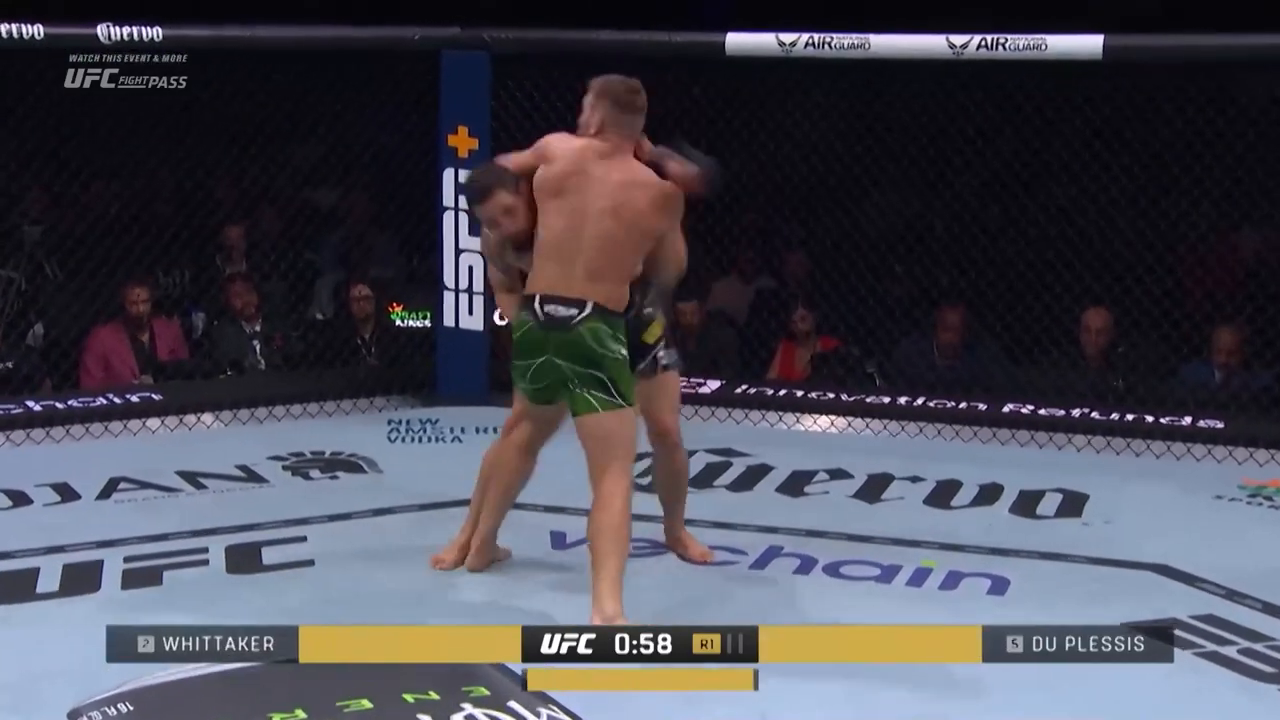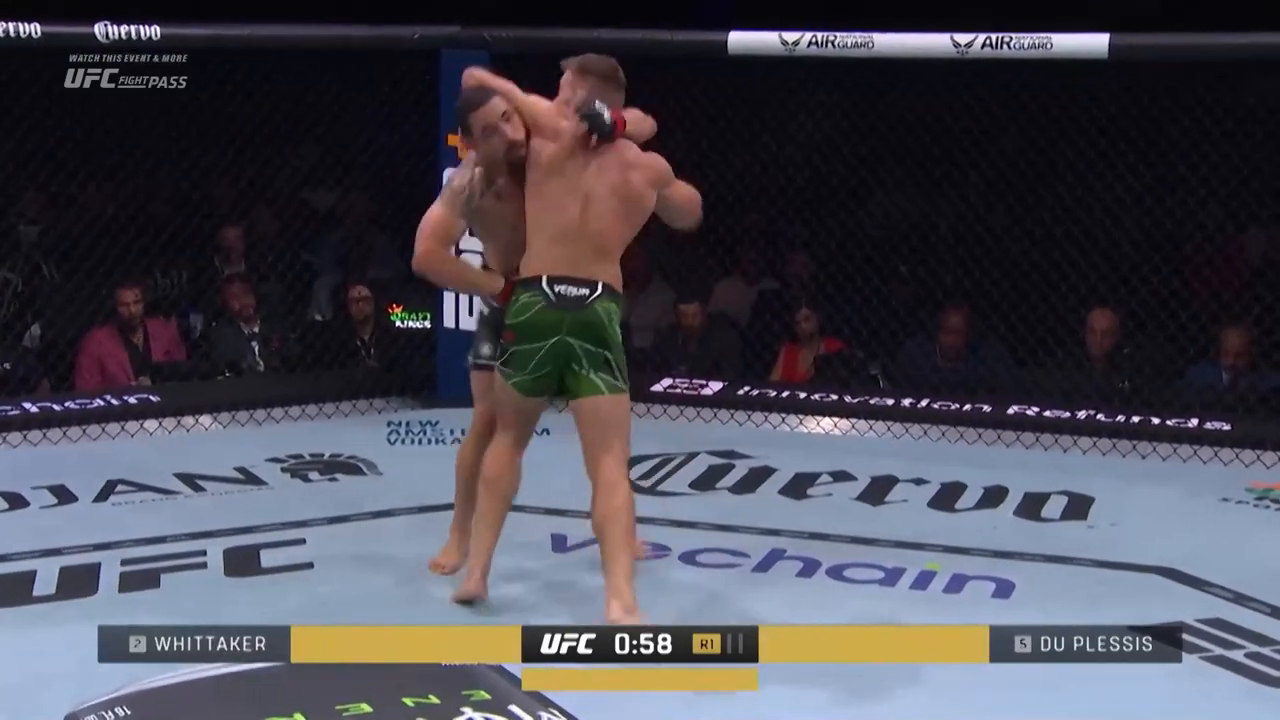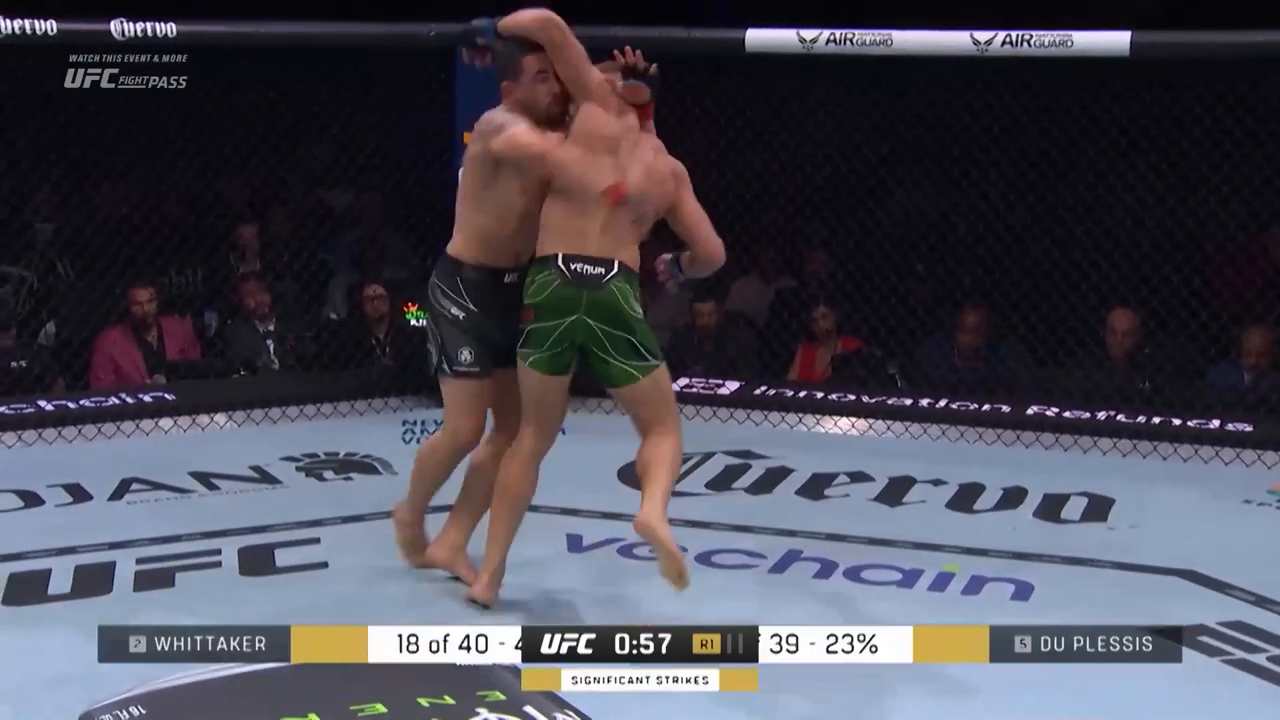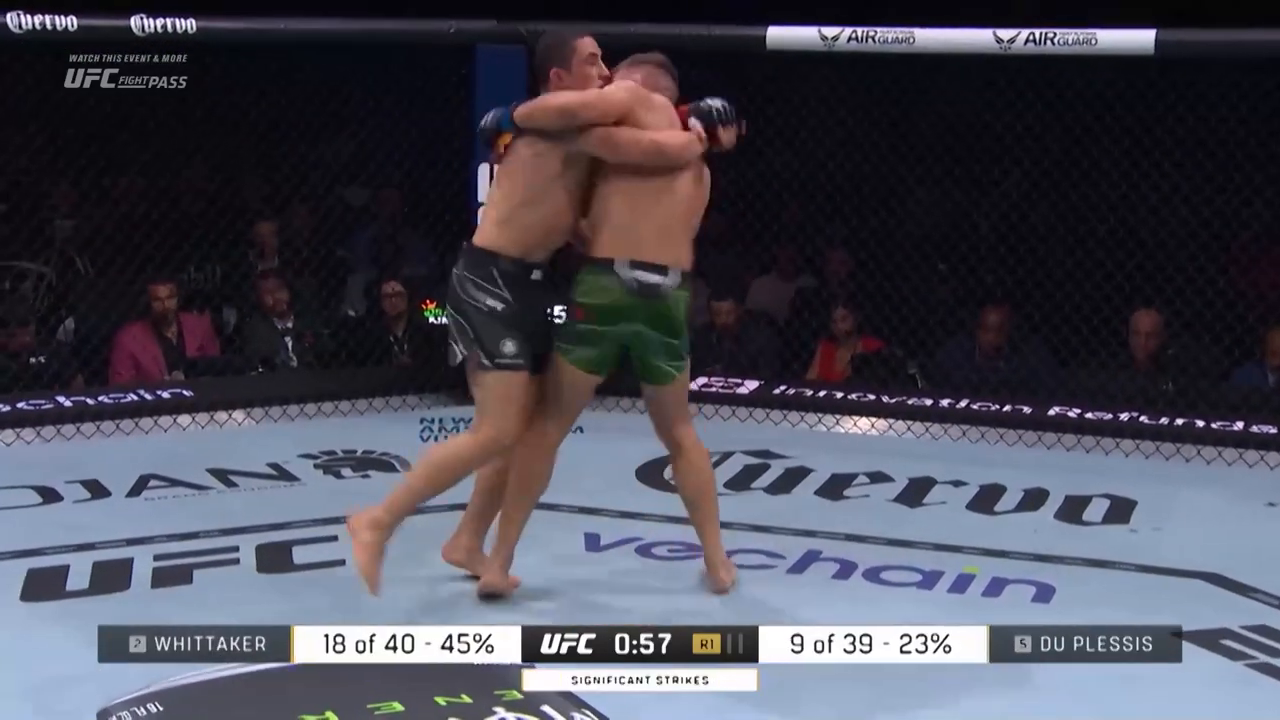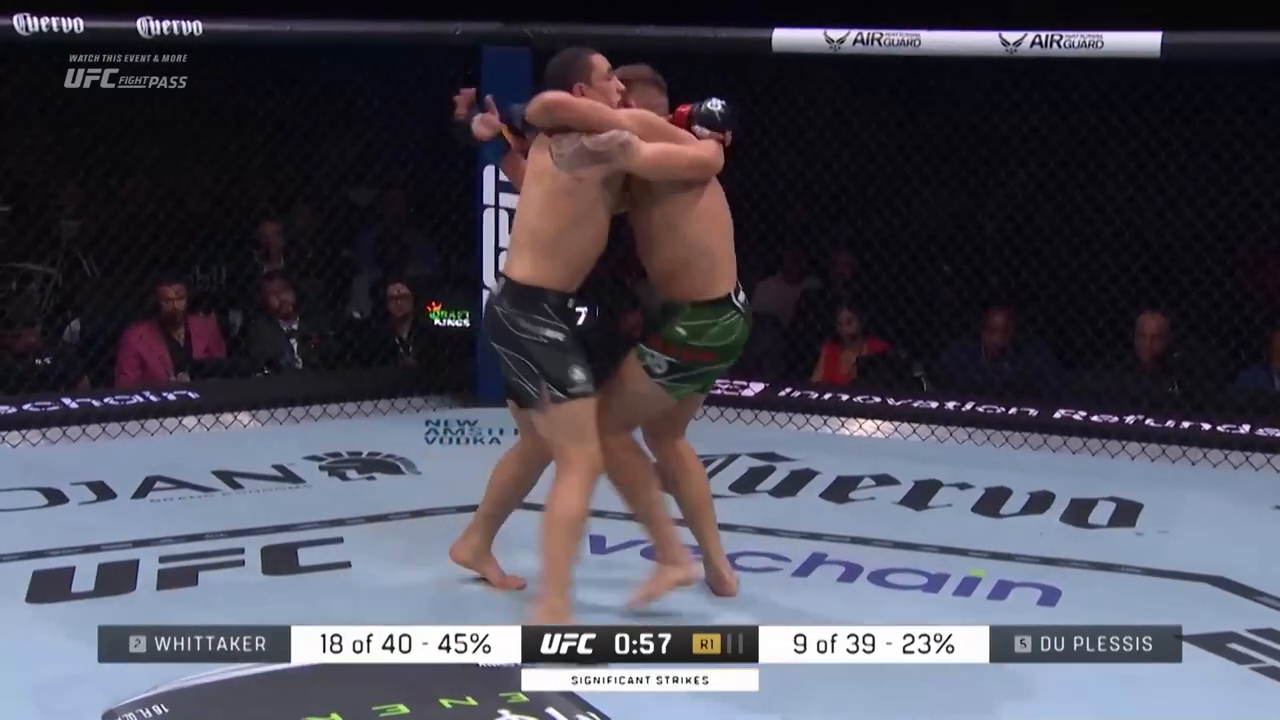
dt=0.2s
person 1, frame 1
left shoulder: (558, 150)
right shoulder: (662, 189)
left elbow: (506, 165)
right elbow: (667, 275)
left hip: (534, 322)
right hip: (595, 334)
left knee: (534, 425)
right knee: (612, 480)
right ankle: (606, 612)
person 1, frame 2
left shoulder: (553, 126)
right shoulder: (650, 170)
left elbow: (474, 79)
right elbow: (689, 212)
left hip: (532, 306)
right hip: (596, 315)
left knee: (508, 435)
right knee: (609, 466)
left ankle: (475, 572)
right ankle: (619, 604)
person 1, frame 3
left shoulder: (600, 108)
right shoulder: (670, 169)
left elbow: (548, 25)
right elbow: (711, 256)
left wrist: (497, 28)
right wrist: (675, 266)
left hip: (552, 288)
right hip: (615, 298)
left knee: (533, 433)
right knee: (662, 427)
left ankle: (486, 574)
right ankle: (653, 512)
person 1, frame 4
left shoulder: (646, 108)
left hip: (609, 292)
right hip: (669, 299)
left knee: (547, 427)
right knee: (678, 431)
left ankle: (498, 565)
right ankle: (717, 561)
person 1, frame 5
left shoulder: (654, 132)
right shoulder: (658, 149)
left elbow: (550, 105)
left wrist: (527, 117)
left hip: (694, 326)
right hip: (711, 314)
left knee: (608, 426)
right knee: (664, 435)
right ankle: (717, 563)
person 2, frame 1
right shoulder: (496, 237)
right elbow: (507, 294)
left wrist: (671, 167)
left hip: (632, 314)
left knee: (666, 434)
right knee: (523, 427)
left ankle: (676, 528)
right ankle: (471, 534)
person 2, frame 2
right shoulder: (469, 180)
left elbow: (643, 125)
right elbow: (426, 257)
right wrist: (494, 289)
right knee: (487, 419)
right ankle: (459, 533)
person 2, frame 3
left shoulder: (554, 124)
right shoulder: (500, 125)
right elbow: (536, 150)
left hip: (515, 286)
right hip: (466, 288)
left knee: (515, 422)
right knee: (465, 429)
left ankle: (453, 537)
right ankle: (411, 517)
person 2, frame 4
left shoulder: (554, 123)
right shoulder: (572, 125)
right elbow: (672, 151)
right wrist: (697, 135)
left hip: (518, 284)
right hip: (490, 283)
left knee: (511, 424)
right knee: (501, 430)
left ankle: (468, 544)
right ankle: (378, 521)
person 2, frame 5
left shoulder: (552, 141)
right shoulder: (593, 142)
right elbow: (704, 162)
right wrist: (712, 139)
left hip: (524, 305)
right hip: (533, 312)
left knee: (535, 444)
right knee: (581, 463)
left ankle: (474, 547)
right ankle: (551, 613)
